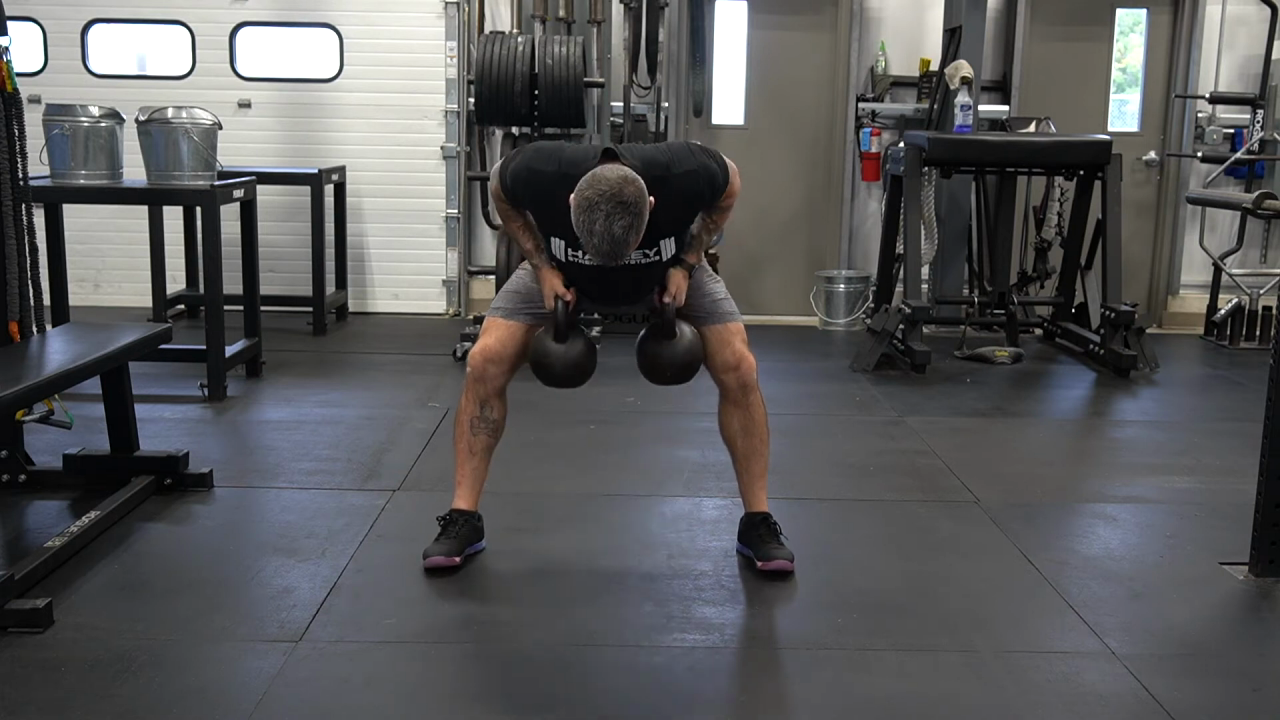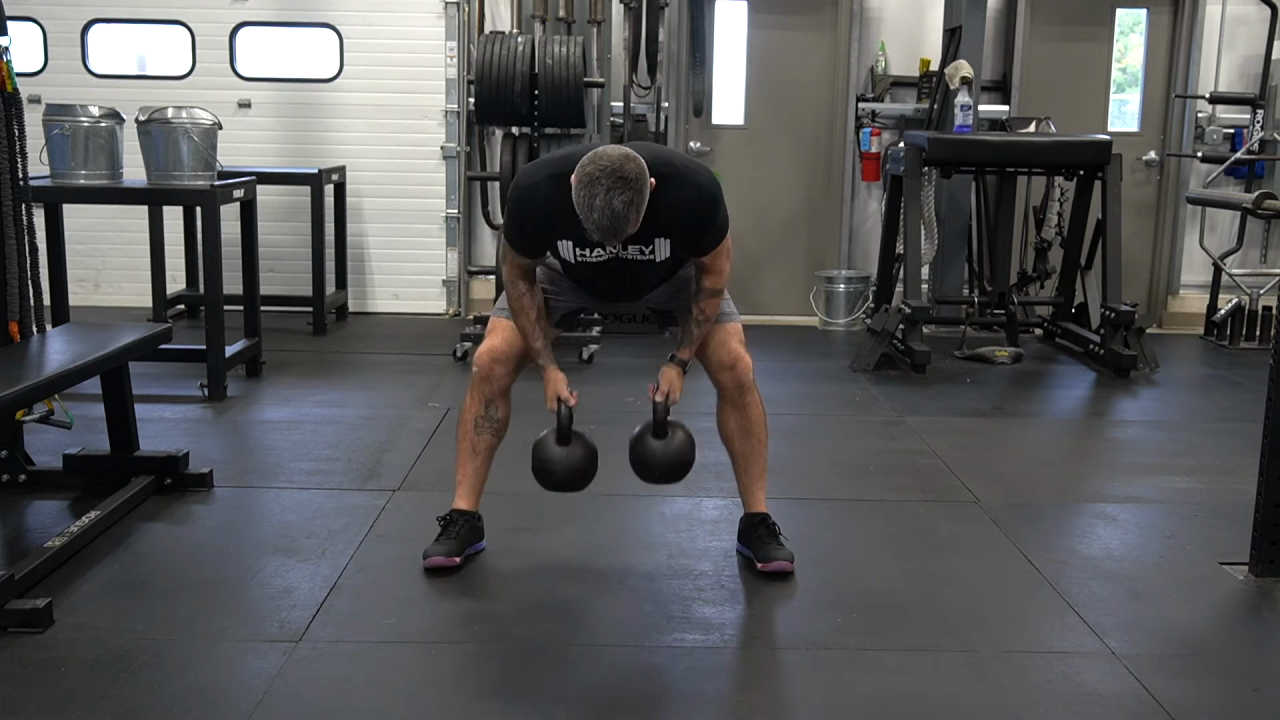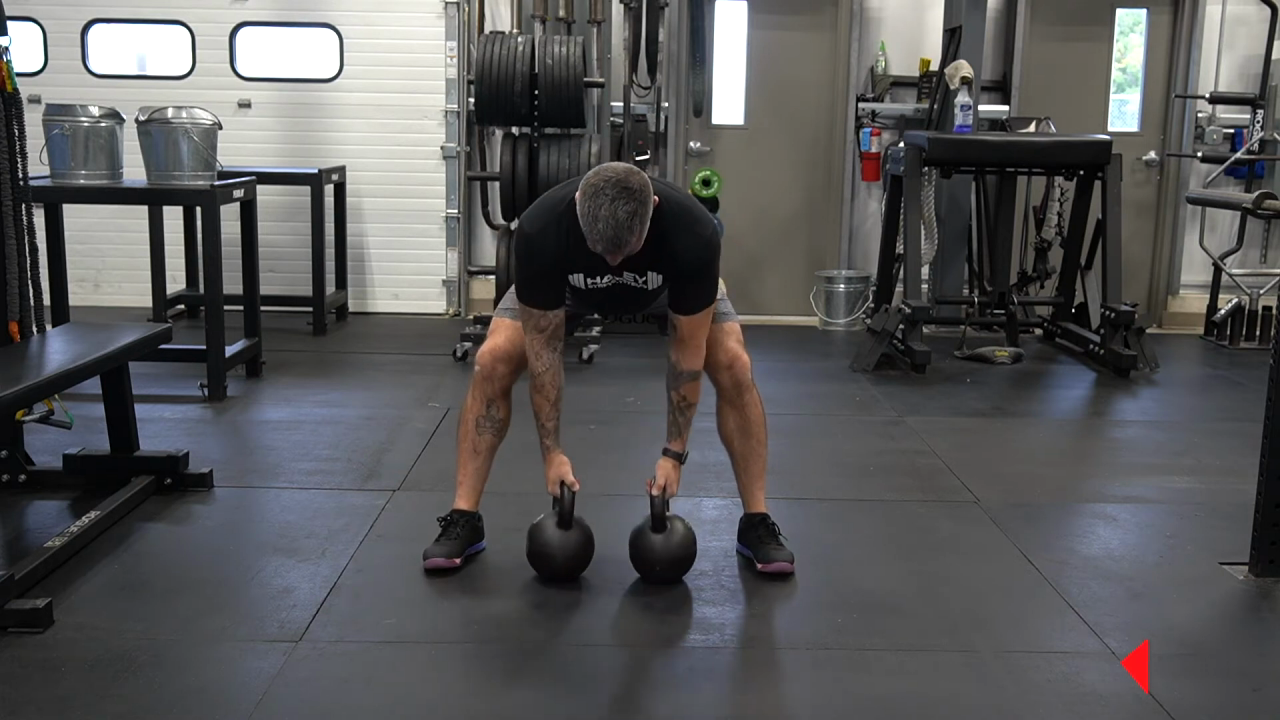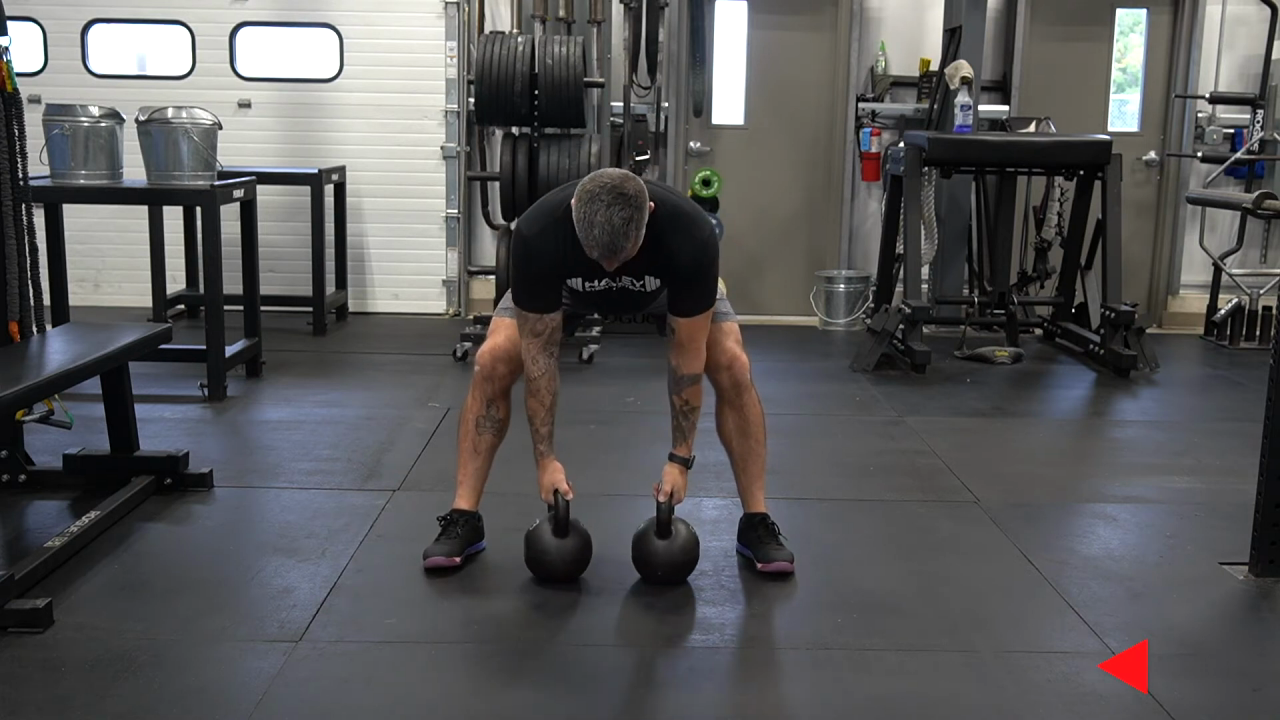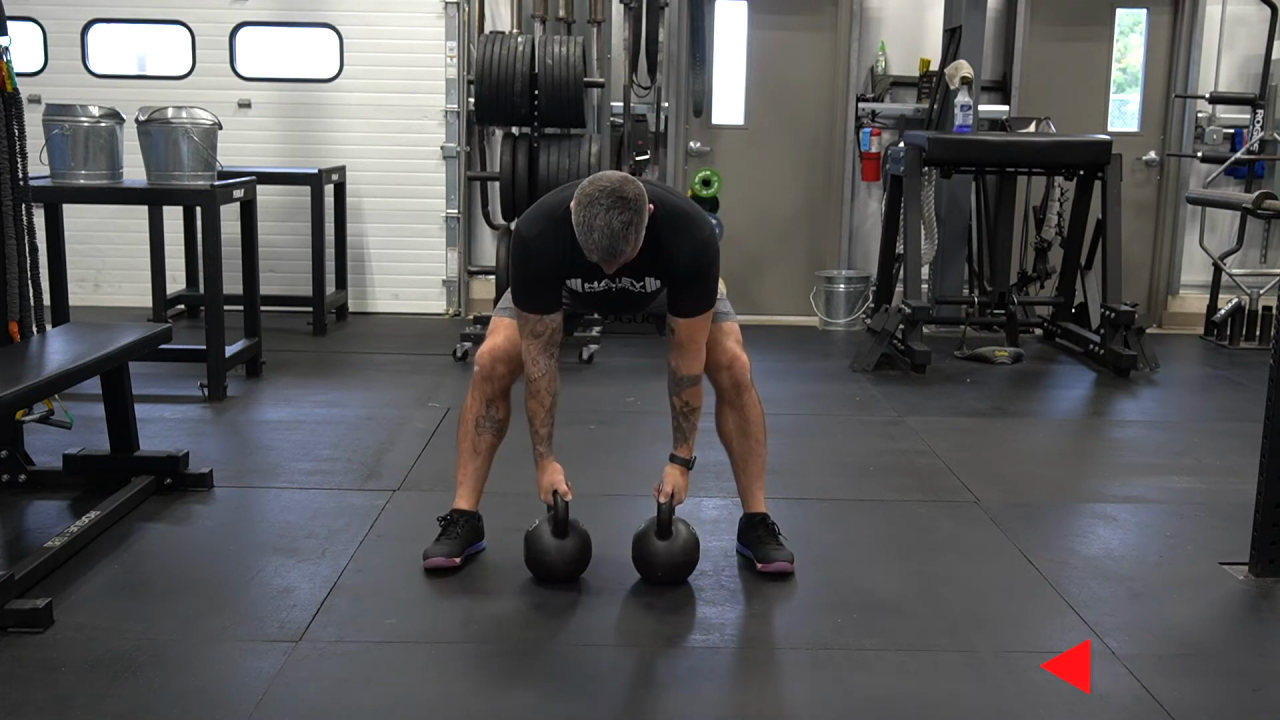
dt=0.3s
person 1, frame 1
left shoulder: (687, 174)
right shoulder: (537, 173)
left elbow: (729, 185)
right elbow: (501, 192)
left wrist: (687, 261)
right wrist: (541, 265)
left hip: (666, 272)
right hip: (562, 272)
left knee: (739, 369)
right knee: (484, 363)
left ankle: (758, 522)
right ankle: (462, 518)
person 1, frame 2
left shoulder: (691, 186)
right shoulder: (537, 187)
left elbow: (714, 272)
right elbow: (518, 272)
left wrist: (679, 360)
right wrist: (547, 366)
left hip: (669, 272)
right hip: (564, 270)
left knee: (735, 368)
right knee: (491, 362)
left ankle: (757, 523)
right ankle: (463, 519)
person 1, frame 3
left shoulder: (692, 232)
right shoulder: (540, 230)
left elbow: (688, 348)
right elbow: (543, 346)
left wrist: (674, 453)
right wrist: (551, 451)
left hip: (665, 281)
right hip: (569, 282)
left knee: (733, 368)
right knee: (493, 362)
left ankle: (757, 523)
right ankle: (463, 519)
person 1, frame 4
left shoulder: (690, 235)
right shoulder: (537, 234)
left elbow: (687, 352)
right elbow: (539, 352)
left wrist: (680, 458)
right wrist: (545, 457)
left hip: (663, 281)
right hip: (566, 281)
left knee: (733, 368)
right knee: (492, 362)
left ankle: (757, 523)
right ankle: (463, 519)
person 1, frame 5
left shoulder: (690, 236)
right shoulder: (537, 234)
left elbow: (688, 352)
right elbow: (539, 352)
left wrist: (680, 459)
right wrist: (544, 458)
left hip: (664, 281)
right hip: (564, 280)
left knee: (733, 368)
right knee: (492, 363)
left ankle: (757, 522)
right ankle: (463, 518)
